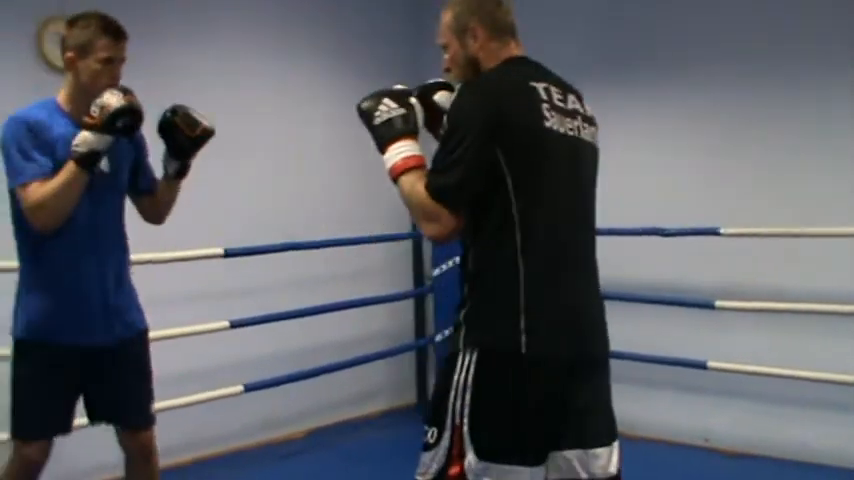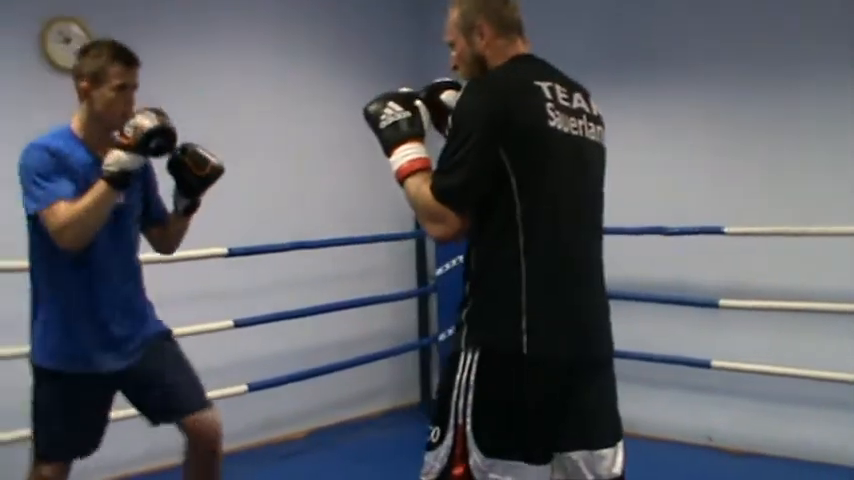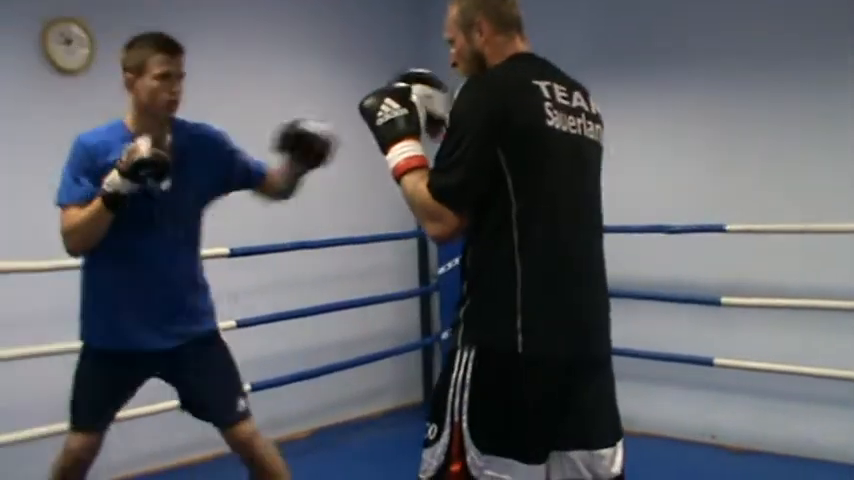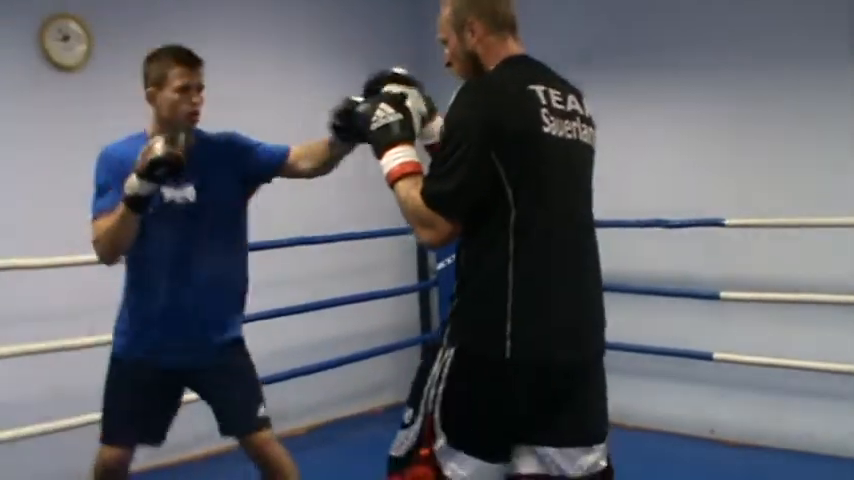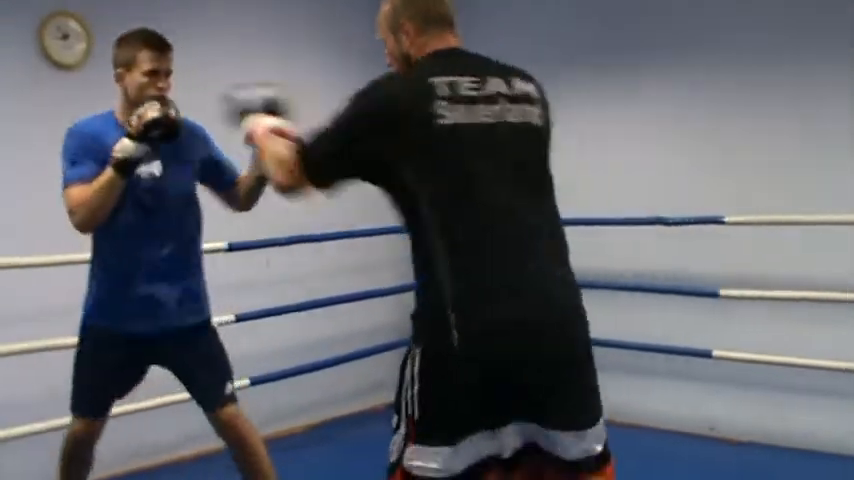
dt=0.2s
person 1, frame 1
left shoulder: (487, 94)
right shoulder: (573, 104)
left elbow: (438, 220)
left wrist: (398, 143)
right wrist: (453, 128)
left hip: (505, 336)
right hip: (580, 332)
person 1, frame 2
left shoulder: (492, 92)
right shoulder: (581, 102)
left elbow: (444, 221)
left wrist: (404, 145)
left hip: (509, 336)
right hip: (584, 333)
person 1, frame 3
left shoulder: (490, 91)
right shoulder: (579, 99)
left elbow: (441, 220)
left wrist: (401, 141)
right wrist: (440, 116)
left hip: (509, 335)
right hip: (583, 330)
person 1, frame 4
left shoulder: (486, 99)
right shoulder: (572, 103)
left elbow: (434, 226)
left wrist: (398, 144)
right wrist: (427, 122)
left hip: (499, 336)
right hip: (575, 332)
person 1, frame 5
left shoulder: (395, 97)
right shoulder: (526, 88)
left elbow: (291, 174)
left wrist: (262, 122)
left hip: (465, 322)
right hip: (554, 315)
person 2, frame 1
left shoulder: (122, 134)
left elbow: (156, 211)
right elbow: (43, 215)
left wrist: (179, 158)
right wrist: (89, 143)
left hip: (118, 319)
right hip: (48, 324)
left knee: (141, 442)
person 2, frame 2
left shoulder: (137, 156)
right shoulder: (45, 155)
left elbow: (165, 241)
right elbow: (71, 234)
left wrist: (190, 194)
right wrist: (118, 166)
left hip: (137, 333)
right hip: (68, 346)
left knee: (205, 429)
person 2, frame 3
left shoulder: (203, 143)
right shoulder: (93, 148)
left elbow: (275, 188)
right elbow: (74, 241)
left wrist: (300, 162)
right wrist: (118, 184)
left hip: (186, 325)
right hip: (112, 331)
left knee: (244, 437)
person 2, frame 4
left shoulder: (228, 151)
right shoulder: (117, 158)
left elbow: (308, 162)
right elbow: (107, 249)
left wrist: (342, 138)
right wrist: (141, 180)
left hip: (216, 335)
right hip: (143, 340)
left knee: (262, 444)
person 2, frame 5
left shoulder: (188, 136)
right shoulder: (86, 136)
left elbow: (241, 198)
right elbow: (84, 216)
right wrist: (129, 149)
left hip: (183, 312)
right hip: (114, 314)
left knee: (233, 422)
right knee: (84, 429)
